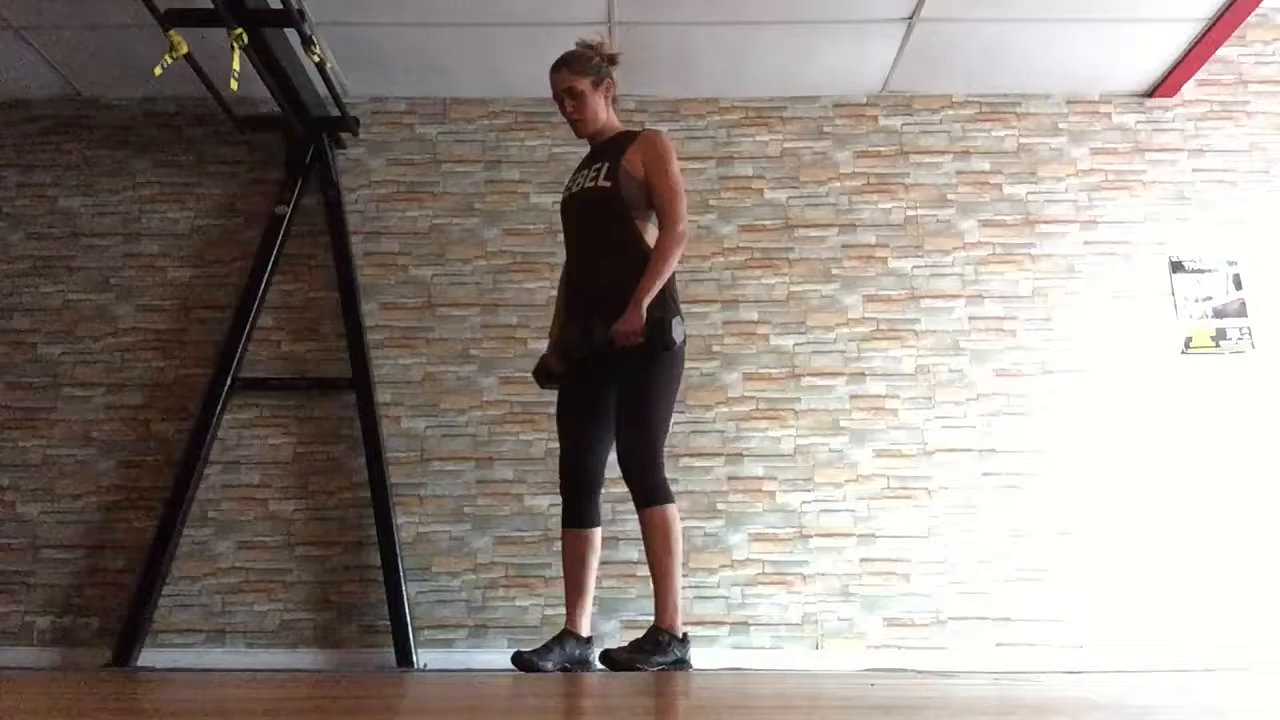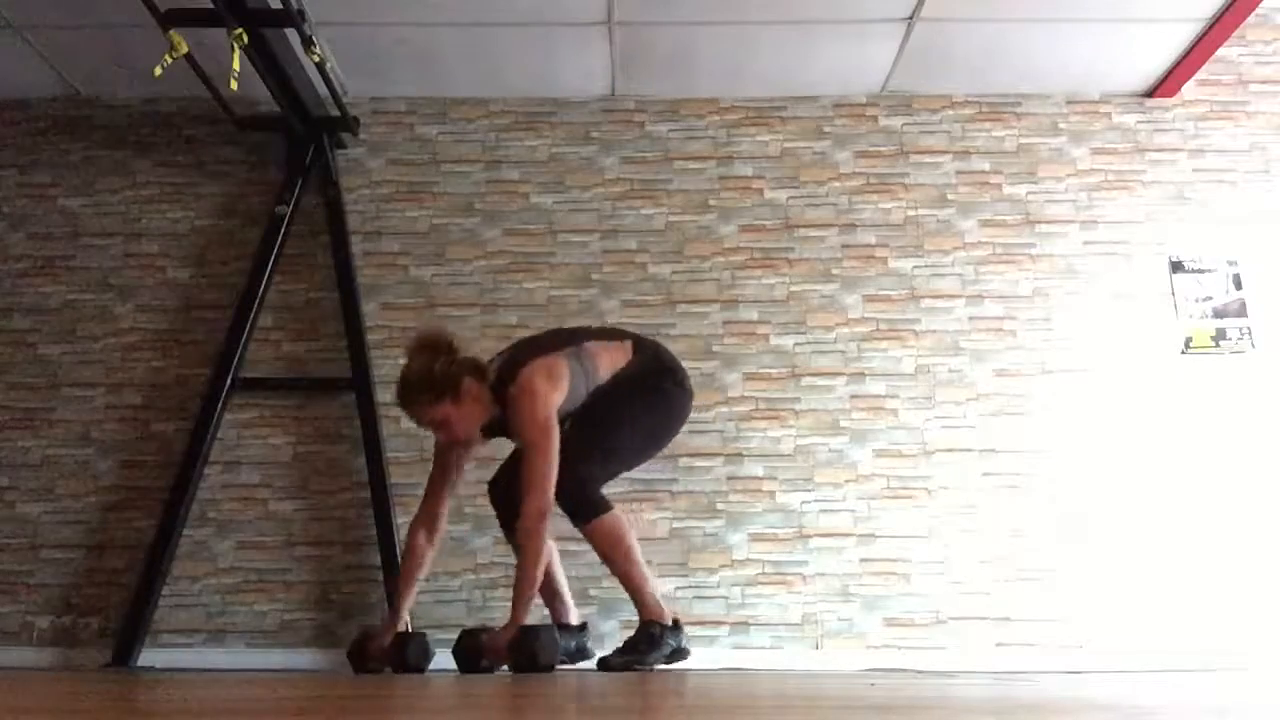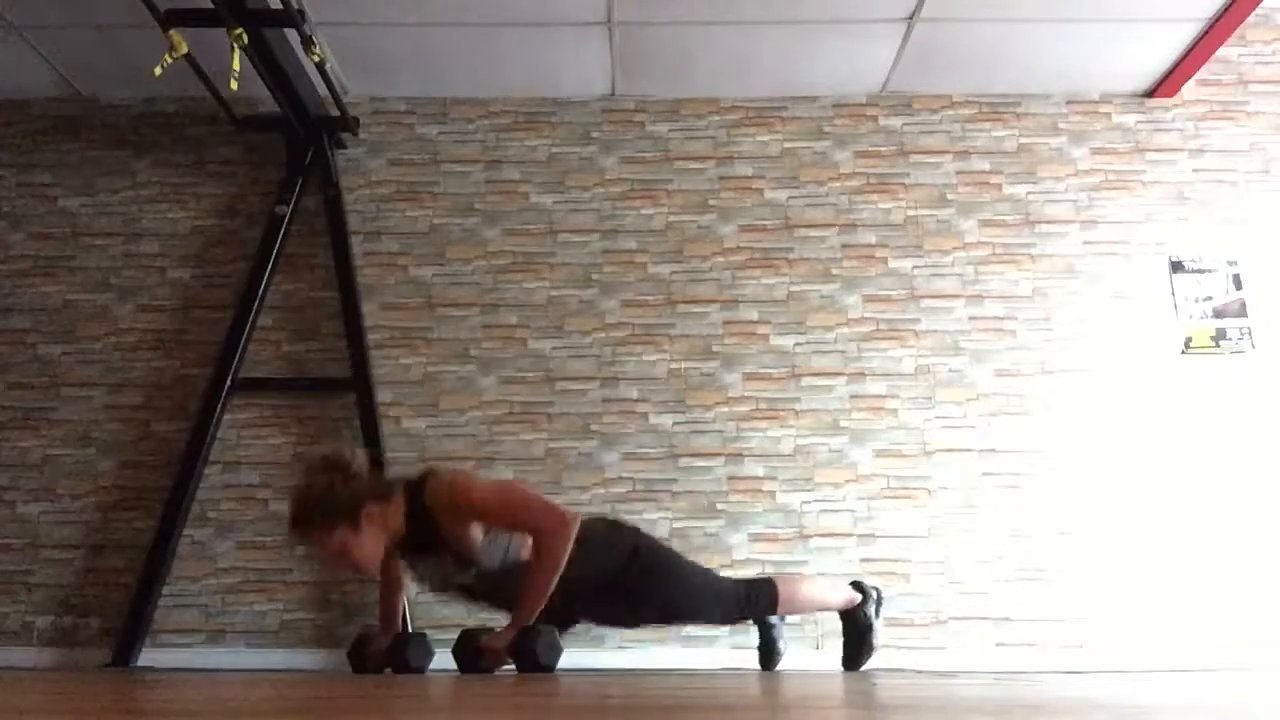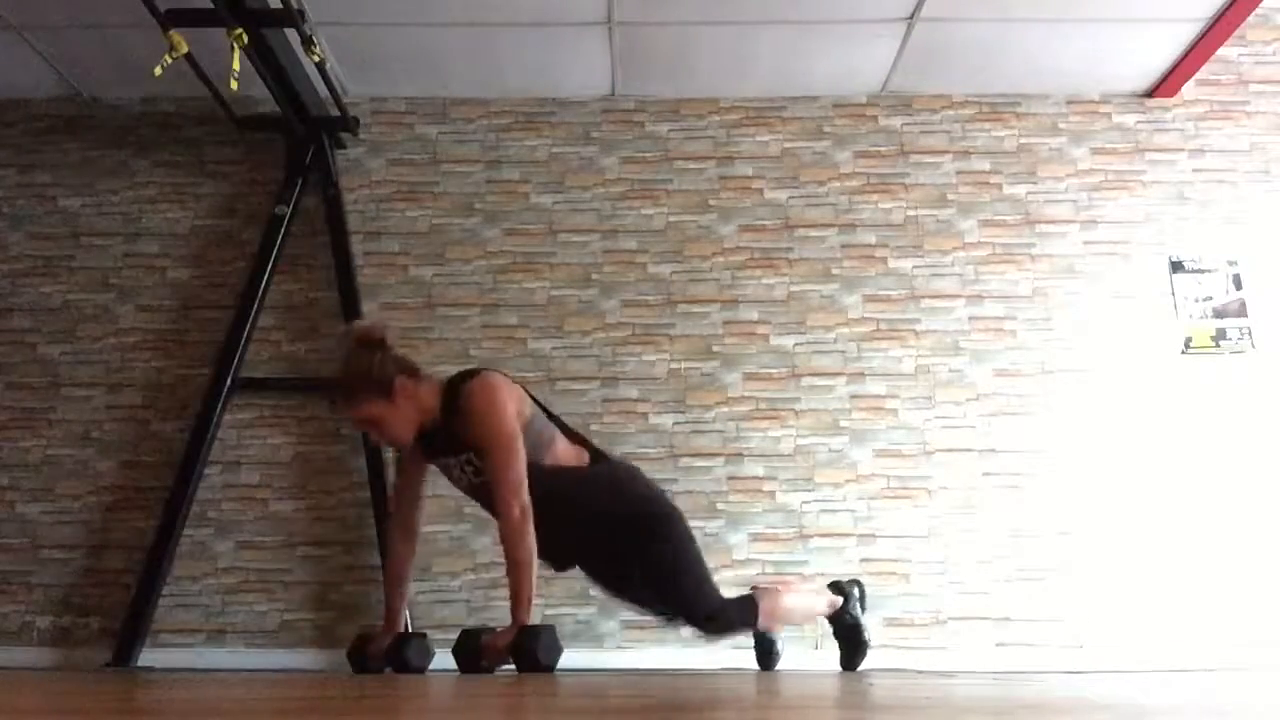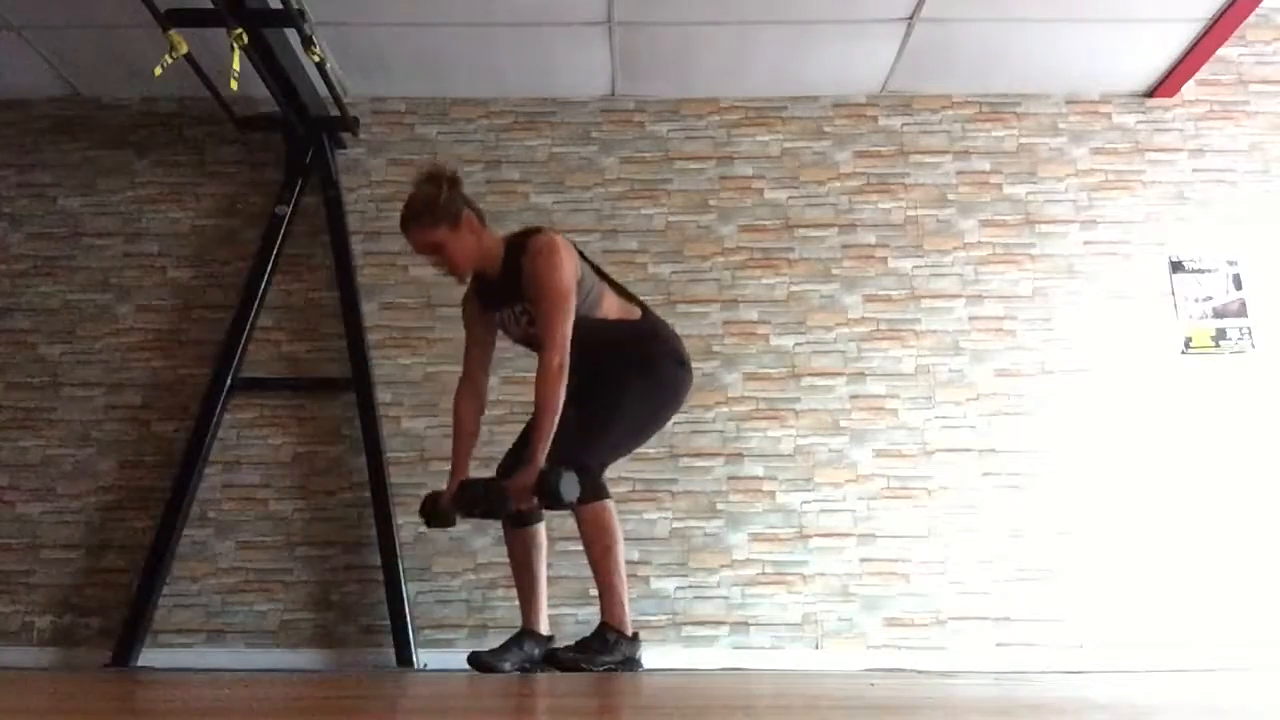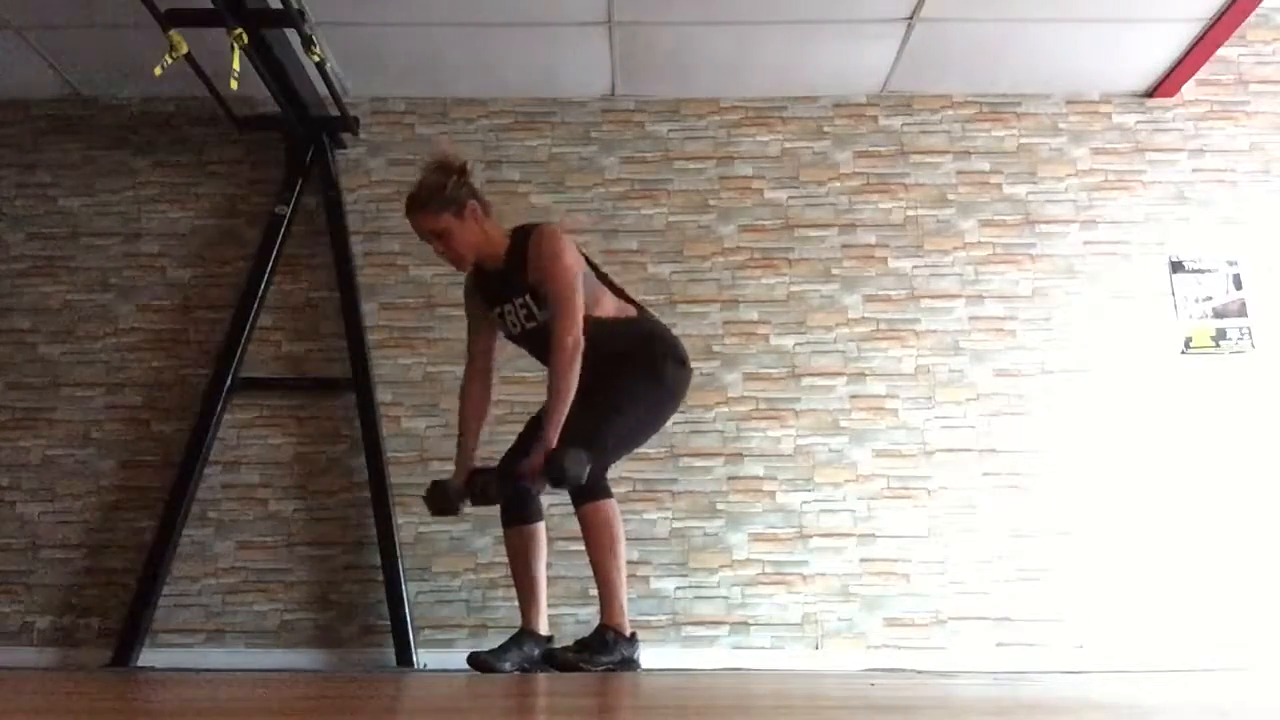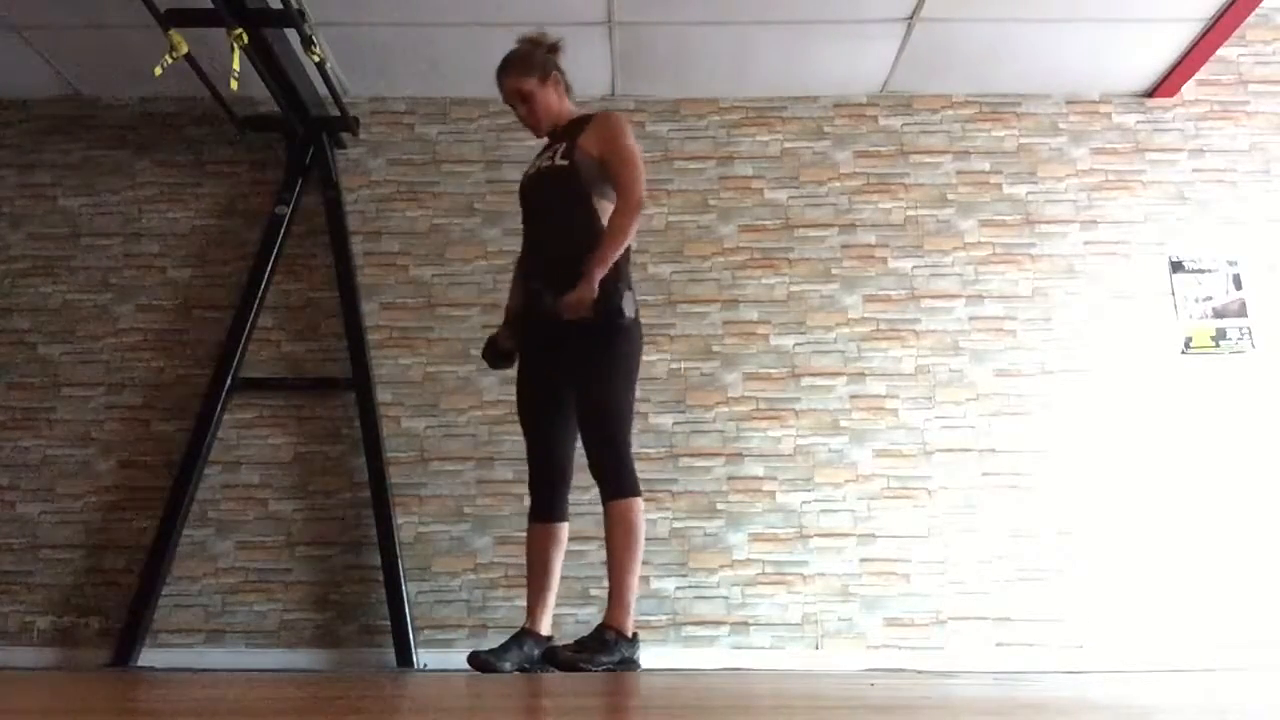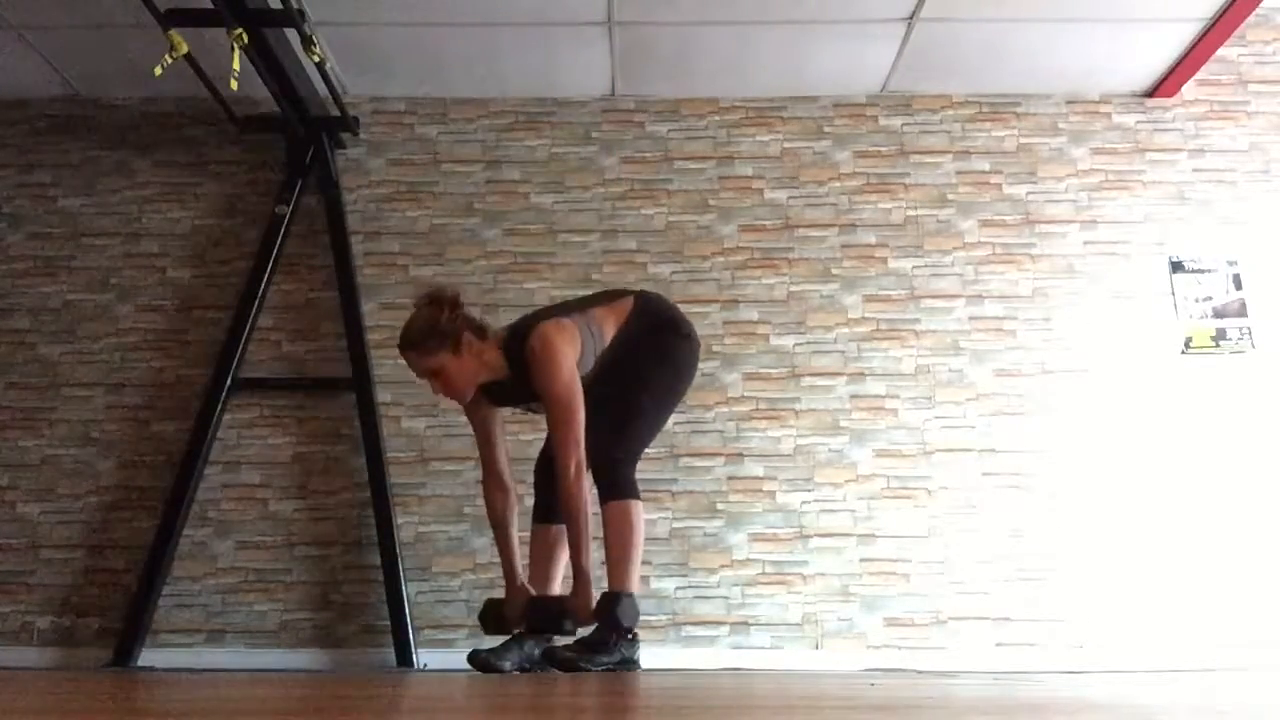
dt=0.7s
person 1, frame 1
left shoulder: (647, 146)
right shoulder: (584, 169)
left elbow: (676, 232)
left wrist: (638, 308)
right wrist: (557, 335)
left hip: (642, 329)
right hip: (590, 336)
left knee: (641, 467)
right knee: (578, 477)
left ankle: (670, 634)
right ankle: (576, 636)
person 1, frame 2
left shoulder: (526, 390)
right shoulder: (465, 412)
left elbow: (537, 512)
right elbow: (428, 524)
left wrist: (516, 625)
right wrist: (394, 624)
left hip: (657, 385)
right hip: (607, 392)
left knee: (571, 482)
right knee: (506, 492)
left ankle: (660, 626)
right ankle: (570, 629)
person 1, frame 3
left shoulder: (445, 496)
right shoulder: (389, 522)
left elbow: (558, 524)
right elbow: (391, 587)
left wrist: (521, 624)
right wrist: (387, 637)
left hip: (612, 564)
right hip: (579, 588)
left knee: (735, 599)
left ankle: (857, 599)
right ankle: (763, 625)
person 1, frame 4
left shoulder: (482, 396)
right shoulder: (416, 435)
left elbow: (515, 510)
right elbow: (403, 530)
left wrist: (520, 624)
right wrist: (392, 627)
left hip: (619, 504)
right hip: (571, 526)
left knee: (712, 616)
right knee: (674, 604)
left ankle: (838, 600)
right ankle: (758, 622)
person 1, frame 5
left shoulder: (542, 252)
right shoulder: (478, 296)
left elbow: (554, 359)
right elbow: (472, 386)
left wrist: (535, 462)
right wrist: (457, 477)
left hip: (652, 362)
right hip: (596, 374)
left knee: (572, 460)
right knee: (513, 478)
left ankle: (619, 637)
right ankle: (535, 635)
person 1, frame 6
left shoulder: (546, 245)
right shoulder: (479, 286)
left elbow: (570, 343)
right elbow: (477, 375)
left wrist: (548, 442)
right wrist: (463, 466)
left hip: (651, 366)
right hip: (597, 381)
right knee: (513, 479)
left ankle: (617, 636)
right ankle: (534, 636)
person 1, frame 7
left shoulder: (605, 128)
right shoulder: (542, 154)
left elbow: (633, 200)
left wrist: (589, 280)
right wrist: (513, 316)
left hip: (599, 312)
right hip: (546, 326)
left knee: (609, 461)
right knee: (546, 476)
left ankle: (620, 633)
right ankle: (536, 635)
person 1, frame 8
left shoulder: (544, 347)
right shoulder: (480, 386)
left elbow: (573, 466)
right elbow: (496, 483)
left wrist: (582, 578)
right wrist: (512, 581)
left hip: (661, 342)
right hip: (610, 361)
left knee: (609, 458)
right knee: (548, 472)
left ankle: (619, 635)
right ankle: (537, 633)
